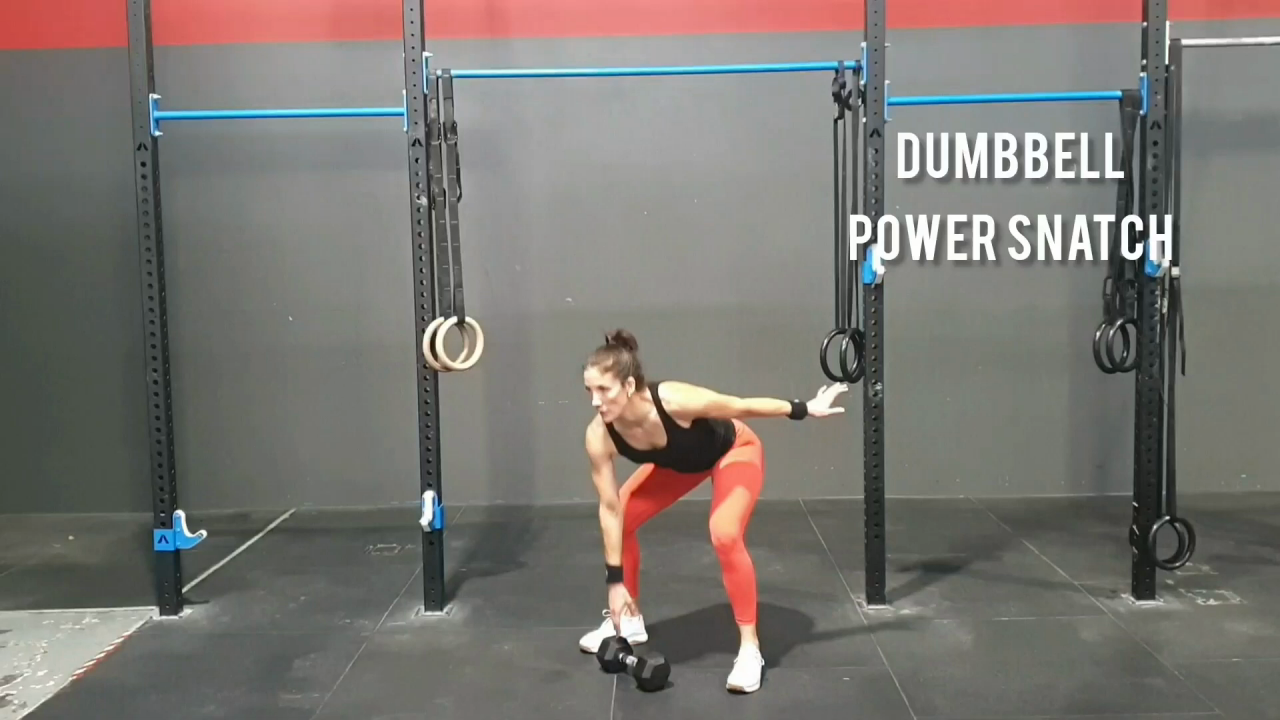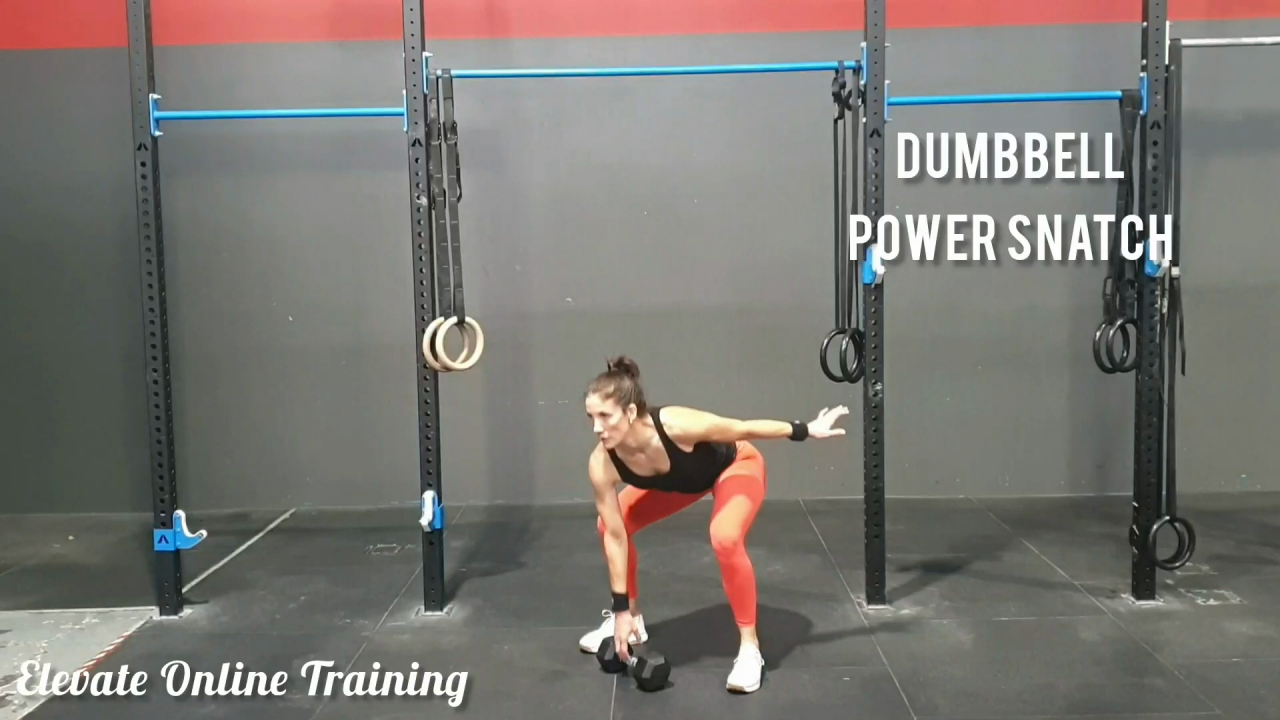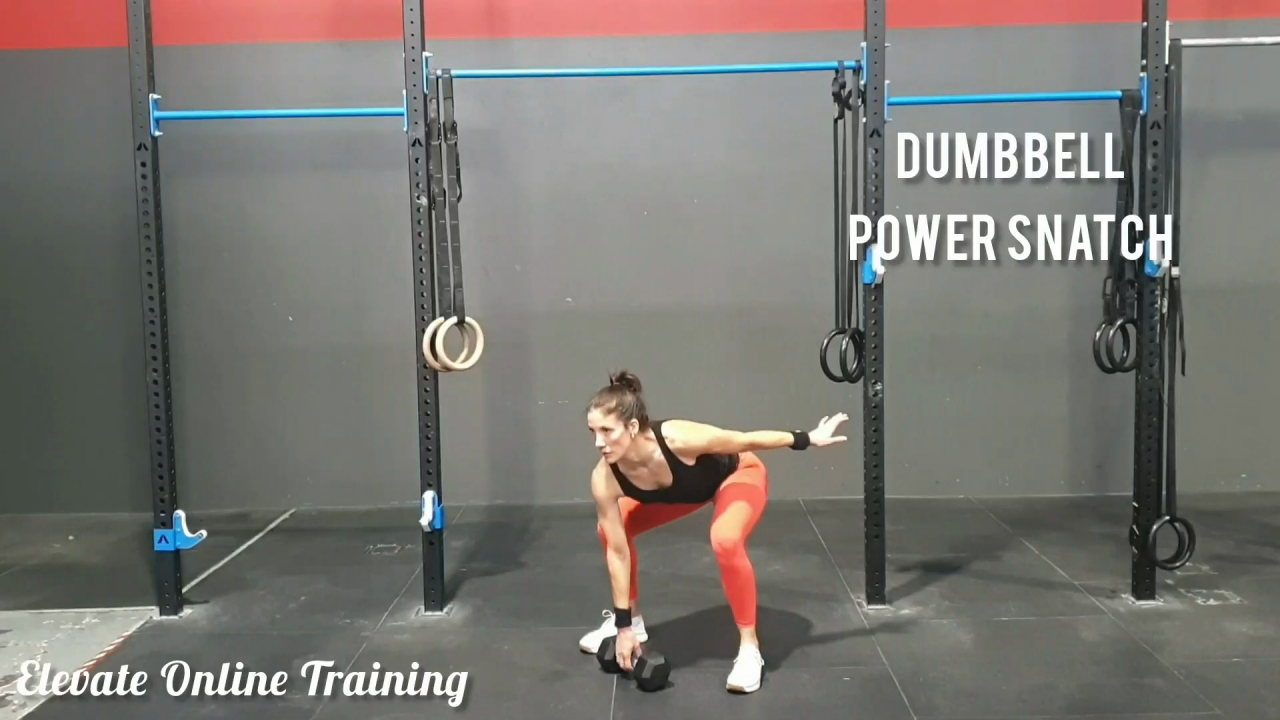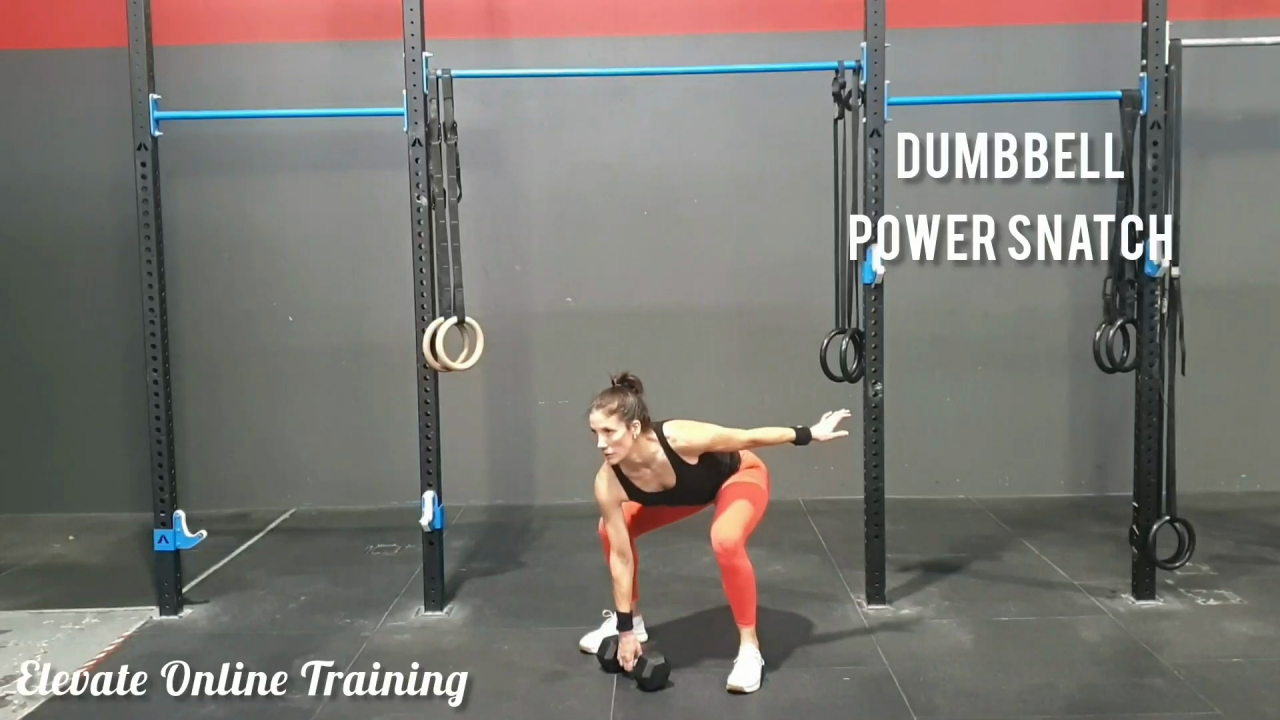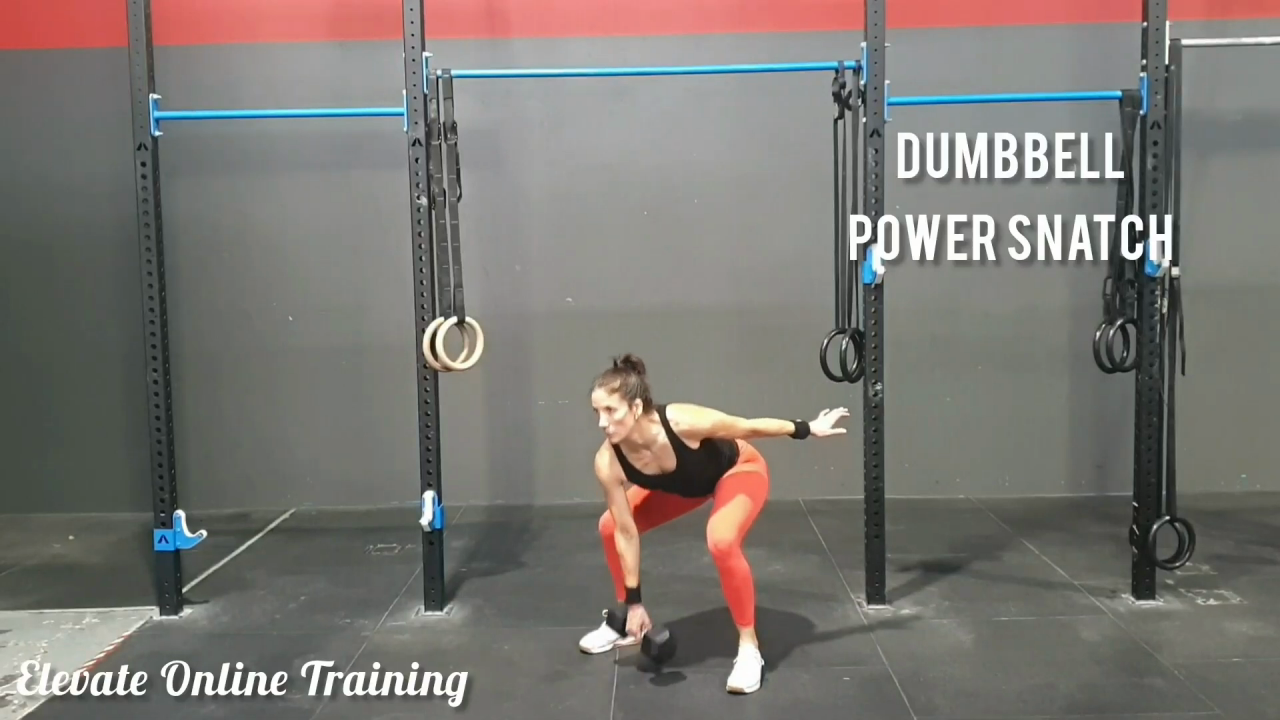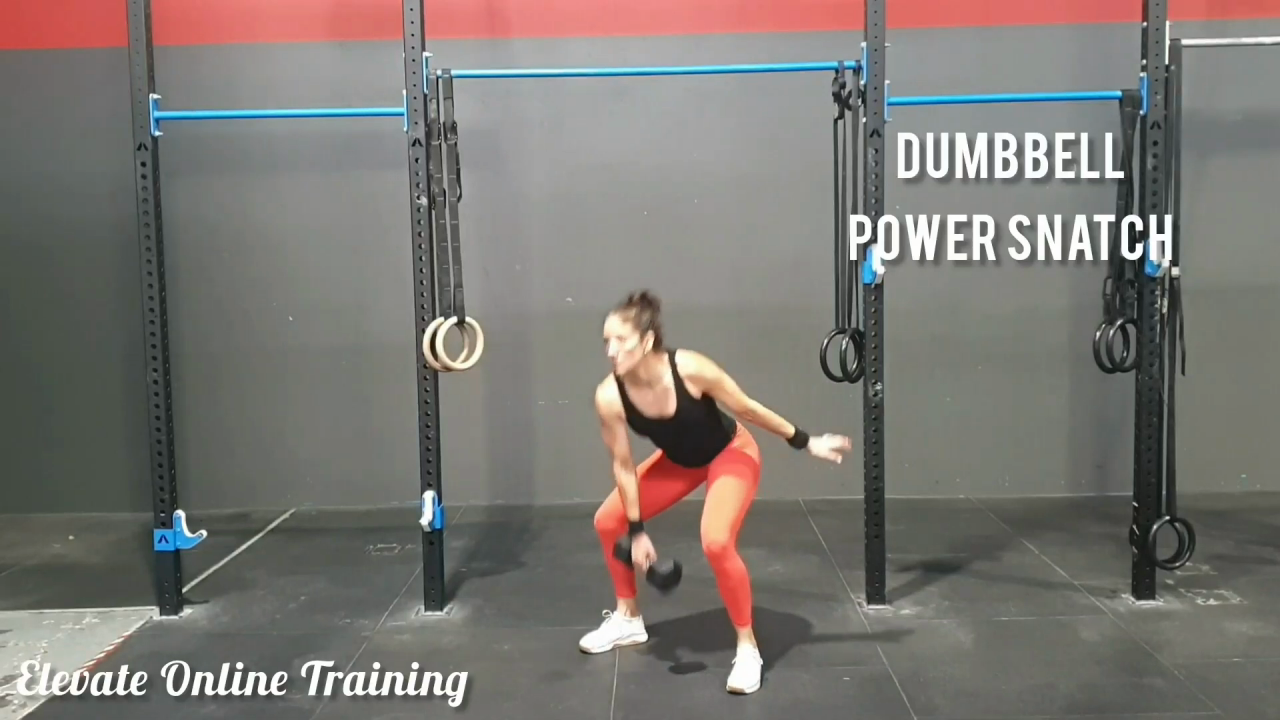
dt=0.2s
person 1, frame 1
left shoulder: (674, 401)
right shoulder: (599, 438)
left elbow: (742, 407)
right elbow: (610, 510)
left wrist: (805, 409)
right wrist: (614, 582)
left hip: (734, 449)
right hip: (680, 462)
left knee: (724, 534)
right knee: (624, 517)
left ankle: (750, 646)
right ankle: (630, 619)
person 1, frame 2
left shoulder: (676, 425)
right shoulder: (601, 465)
left elbow: (745, 429)
right elbow: (615, 536)
left wrist: (805, 431)
right wrist: (620, 610)
left hip: (737, 464)
right hip: (685, 479)
left knee: (725, 538)
right knee: (610, 524)
left ankle: (750, 647)
right ankle: (633, 617)
person 1, frame 3
left shoulder: (678, 440)
right shoulder: (605, 480)
left elbow: (747, 441)
right elbow: (617, 550)
left wrist: (806, 439)
right wrist: (623, 625)
left hip: (739, 473)
right hip: (689, 489)
left knee: (725, 540)
right knee: (610, 529)
left ankle: (750, 647)
right ankle: (632, 617)
person 1, frame 4
left shoulder: (680, 439)
right shoulder: (608, 482)
left elbow: (748, 438)
right elbow: (622, 553)
left wrist: (807, 434)
right wrist: (626, 627)
left hip: (741, 475)
right hip: (691, 492)
left knee: (726, 540)
right knee: (610, 531)
left ankle: (750, 647)
right ankle: (626, 618)
person 1, frame 5
left shoulder: (683, 422)
right shoulder: (608, 461)
left elbow: (750, 428)
right elbow: (628, 529)
left wrist: (807, 429)
right wrist: (633, 602)
left hip: (740, 469)
right hip: (684, 487)
left knee: (721, 542)
right knee: (610, 528)
left ankle: (749, 648)
right ankle: (628, 622)
person 1, frame 6
left shoulder: (692, 370)
right shoulder: (609, 397)
left elbow: (750, 410)
right elbow: (622, 466)
left wrist: (805, 441)
right wrist: (637, 531)
left hip: (729, 457)
right hip: (676, 462)
left knee: (715, 542)
right knee: (608, 522)
left ankle: (747, 650)
right ankle: (627, 619)
